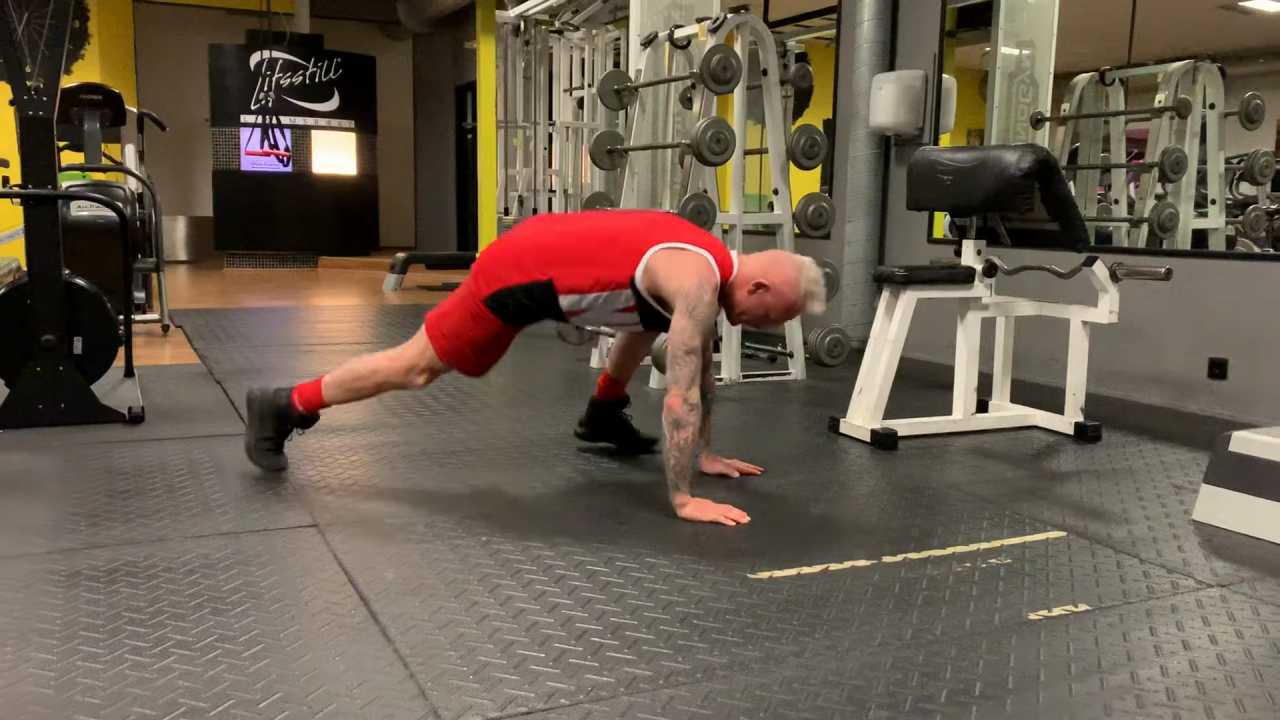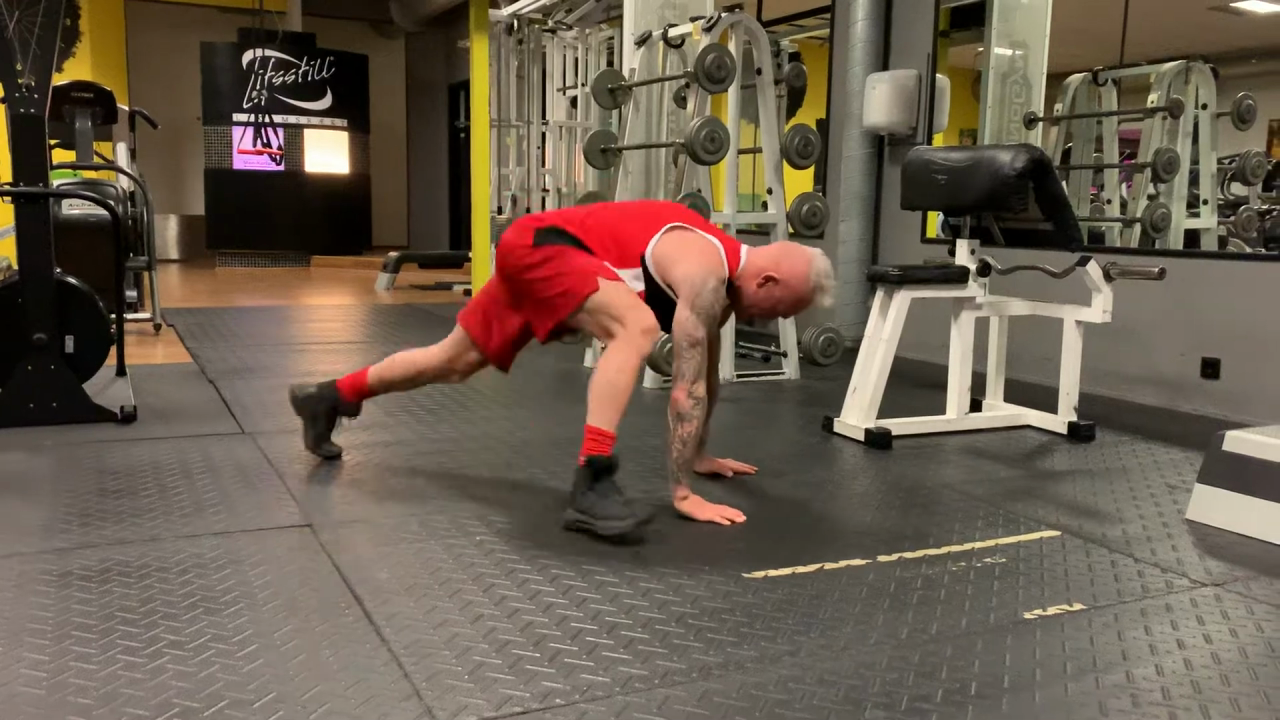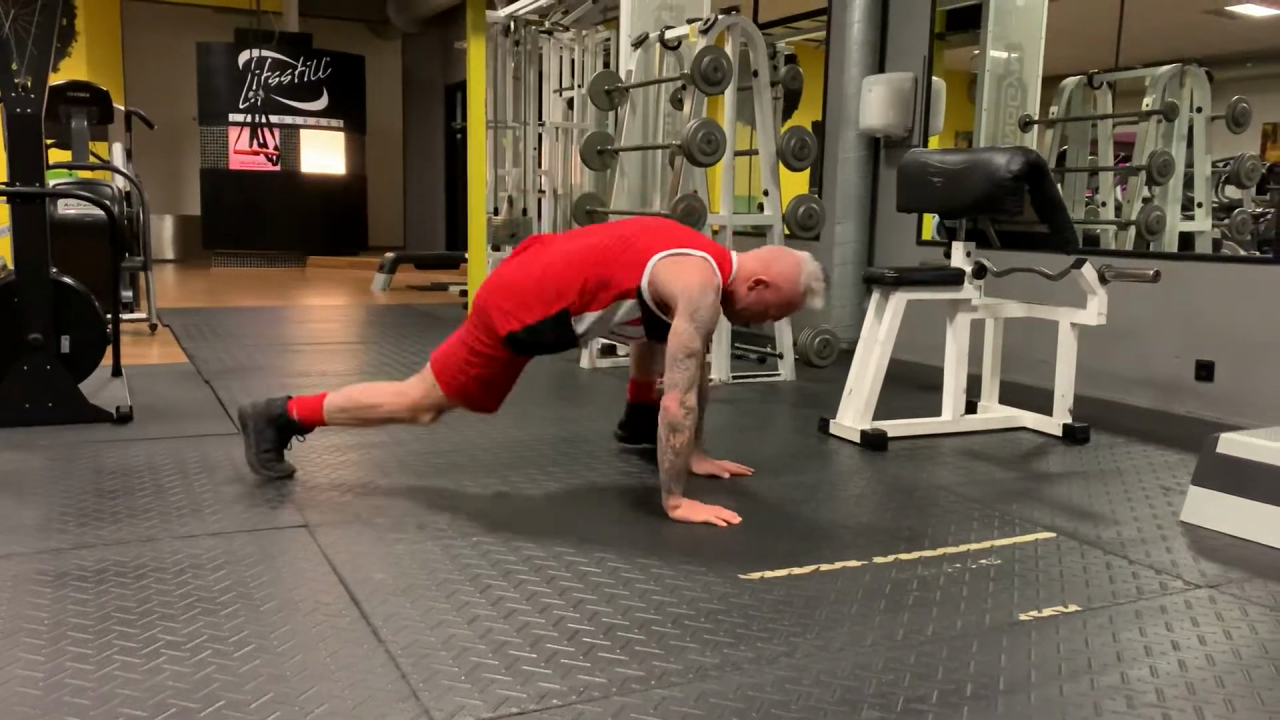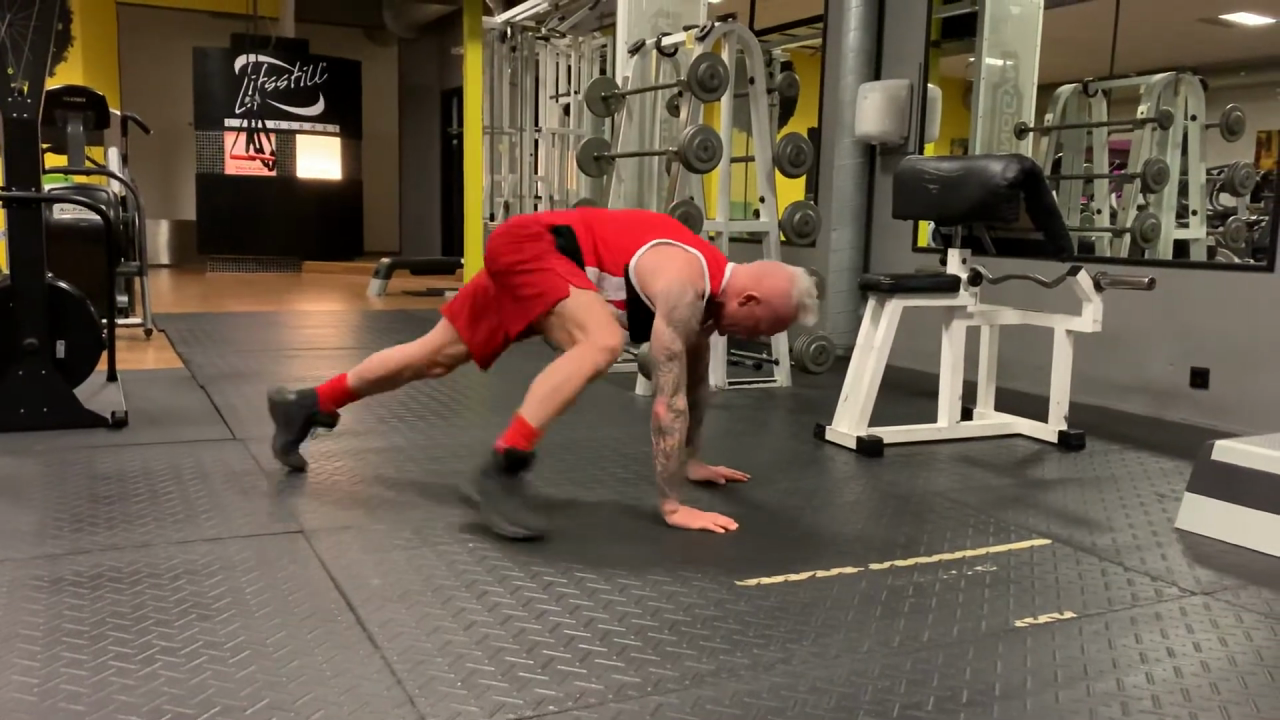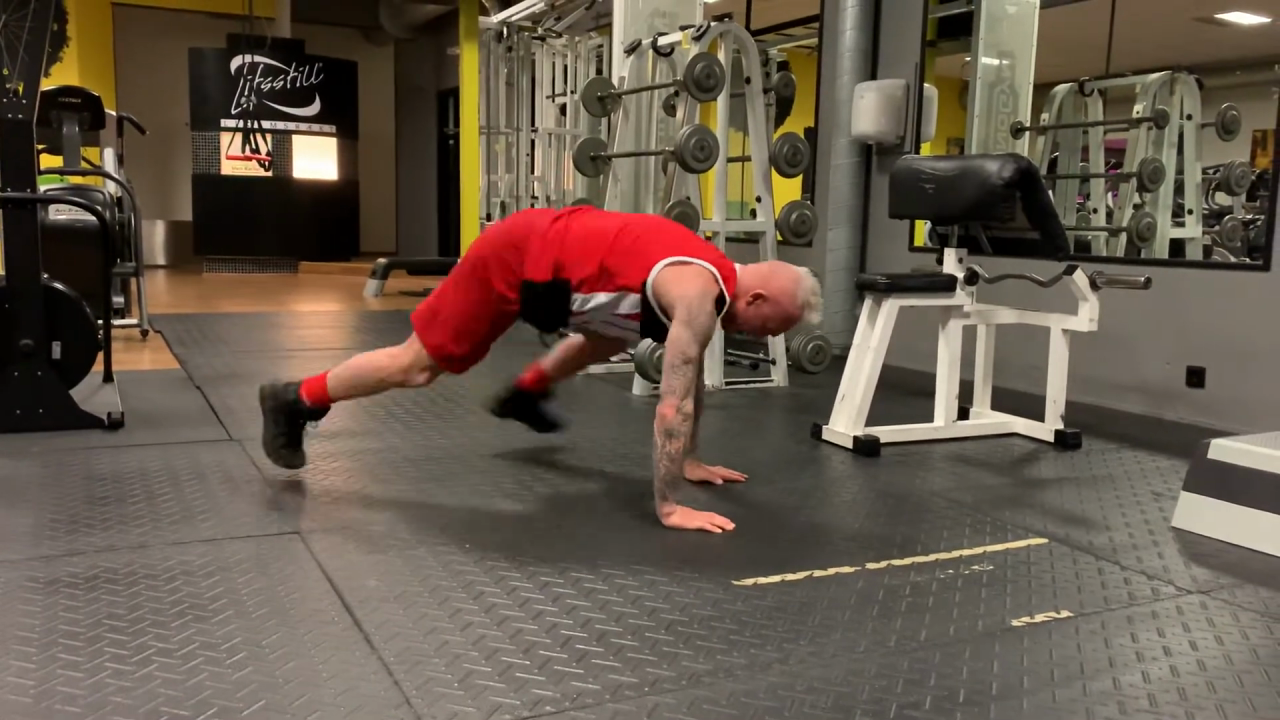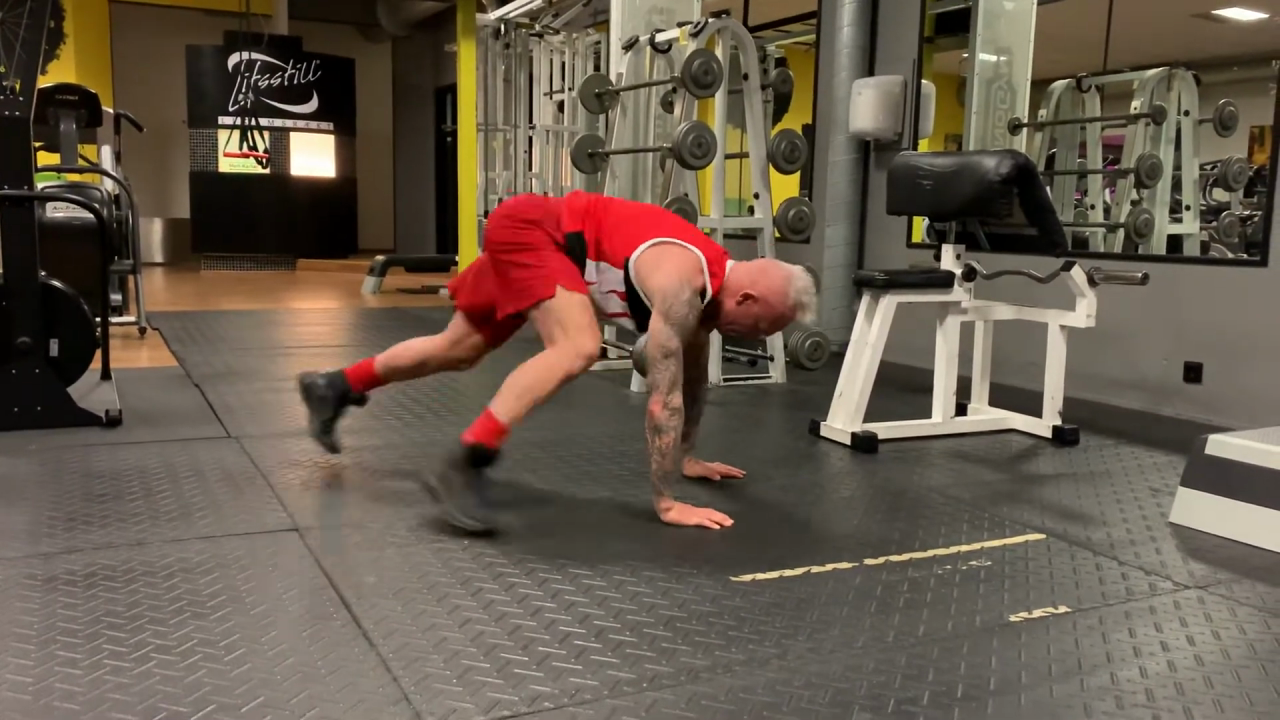
dt=0.7s
person 1, frame 1
left shoulder: (713, 270)
right shoulder: (700, 283)
left elbow: (701, 364)
right elbow: (681, 393)
left wrist: (704, 455)
right wrist: (685, 499)
left hip: (553, 263)
right hip: (522, 271)
left knee: (649, 330)
right knee: (415, 367)
left ankle: (600, 416)
right ankle: (281, 407)
person 1, frame 2
left shoulder: (722, 271)
right shoulder: (706, 273)
left elbow: (705, 370)
right elbow: (687, 386)
left wrist: (700, 456)
right wrist: (685, 494)
left hip: (546, 254)
right hip: (536, 245)
left knee: (450, 362)
right knee: (637, 330)
left ankle: (329, 397)
right ankle: (591, 483)
person 1, frame 3
left shoulder: (705, 270)
right shoulder: (700, 286)
left elbow: (689, 371)
right elbow: (679, 395)
left wrist: (694, 454)
right wrist: (677, 501)
left hip: (545, 275)
right hip: (520, 305)
left knee: (660, 337)
right knee: (420, 404)
left ankle: (638, 422)
right ankle: (279, 417)
person 1, frame 4
left shoulder: (709, 284)
right shoulder: (682, 286)
left elbow: (695, 378)
right elbow: (670, 398)
left wrist: (691, 462)
right wrist: (674, 505)
left hip: (542, 252)
right hip: (527, 245)
left knee: (433, 357)
right knee: (601, 343)
left ankle: (307, 406)
right ankle: (502, 470)
person 1, frame 5
left shoulder: (708, 279)
right shoulder: (700, 292)
left elbow: (691, 375)
right elbow: (676, 401)
left wrist: (686, 462)
right wrist: (668, 506)
left hip: (539, 239)
right hip: (510, 264)
left knee: (613, 338)
right knee: (422, 366)
left ankle: (522, 392)
right ankle: (292, 401)
person 1, frame 6
left shoulder: (709, 283)
right shoulder: (681, 284)
left elbow: (694, 374)
right elbow: (664, 396)
left wrist: (687, 457)
right wrist: (668, 501)
left hip: (547, 238)
right hip: (527, 227)
left knee: (458, 350)
right knee: (577, 349)
left ankle: (338, 387)
right ankle: (465, 466)
